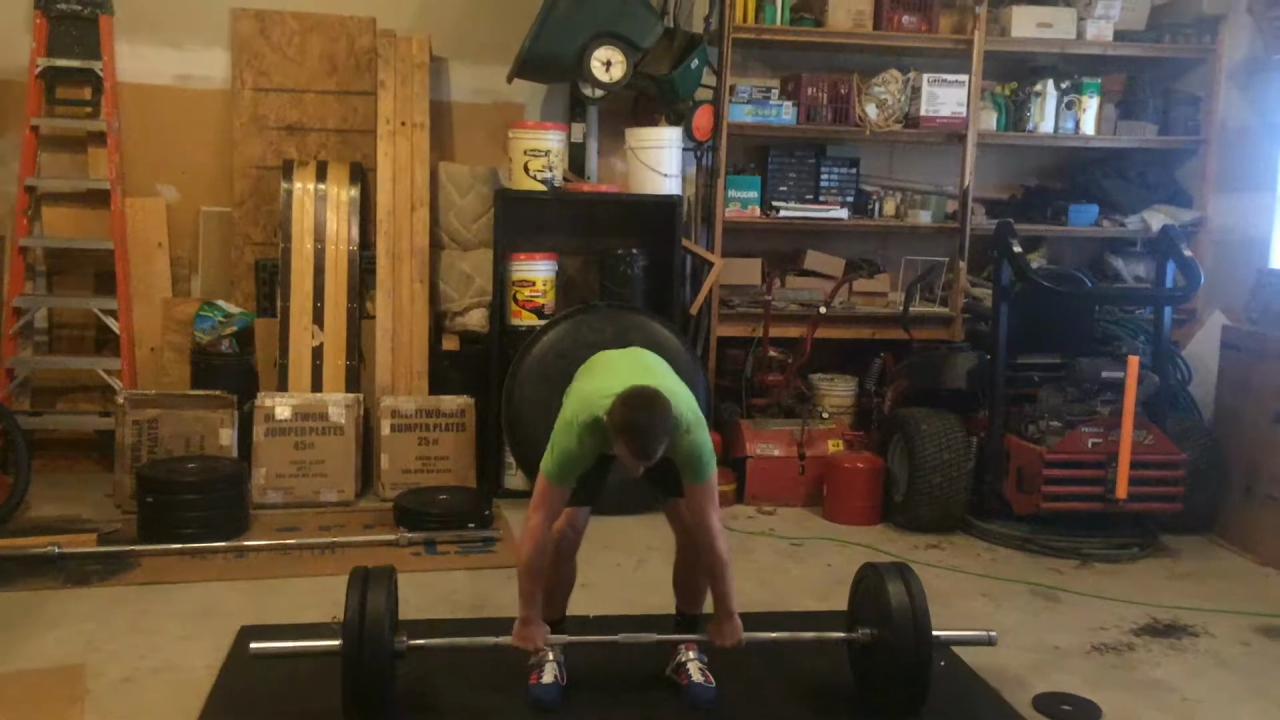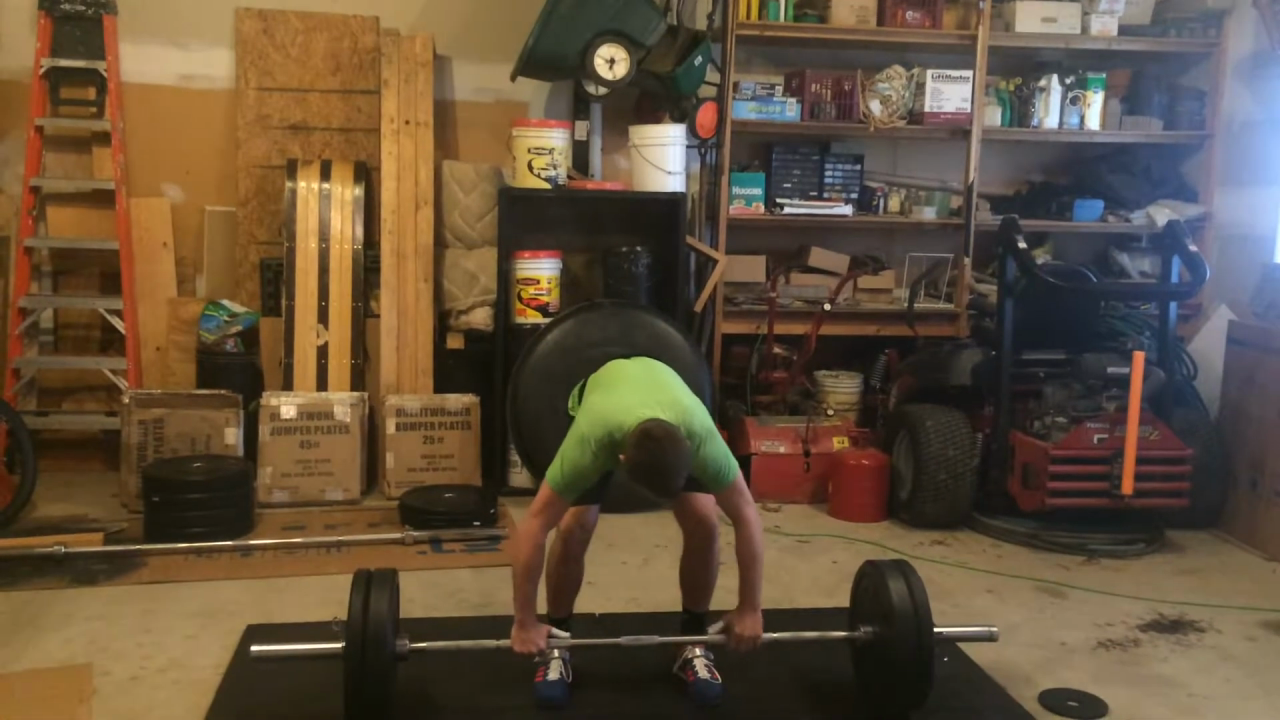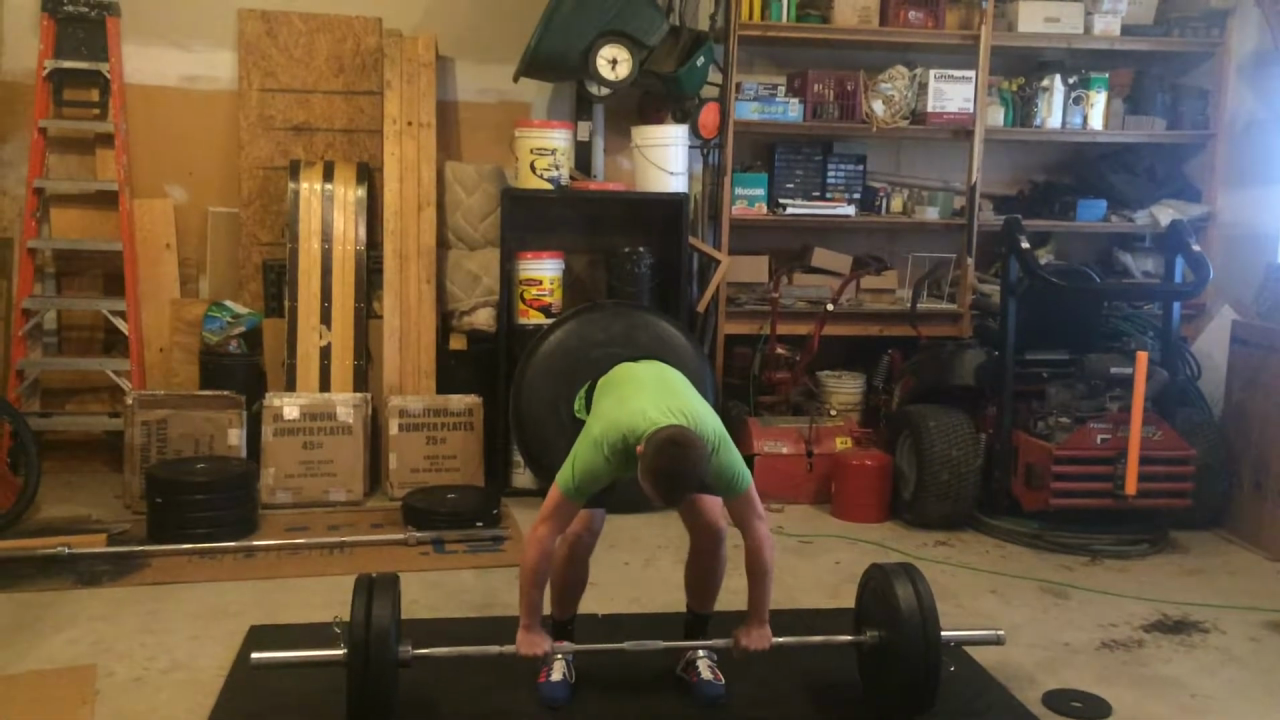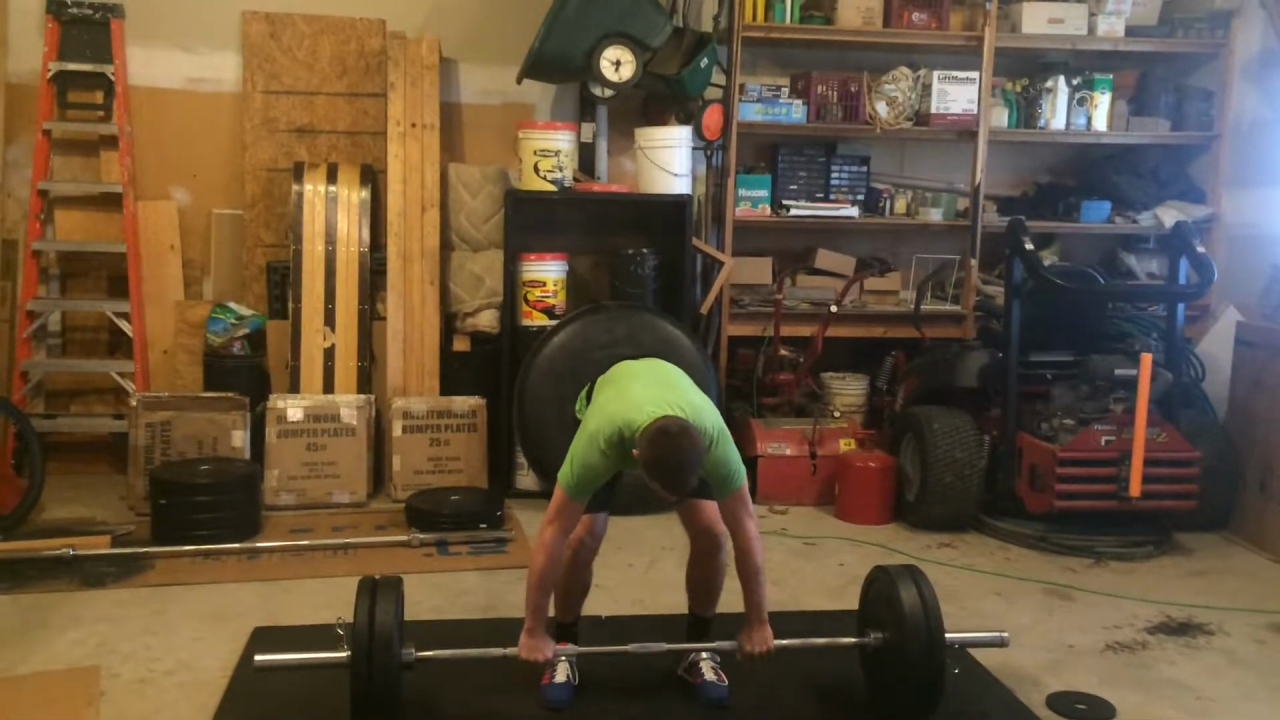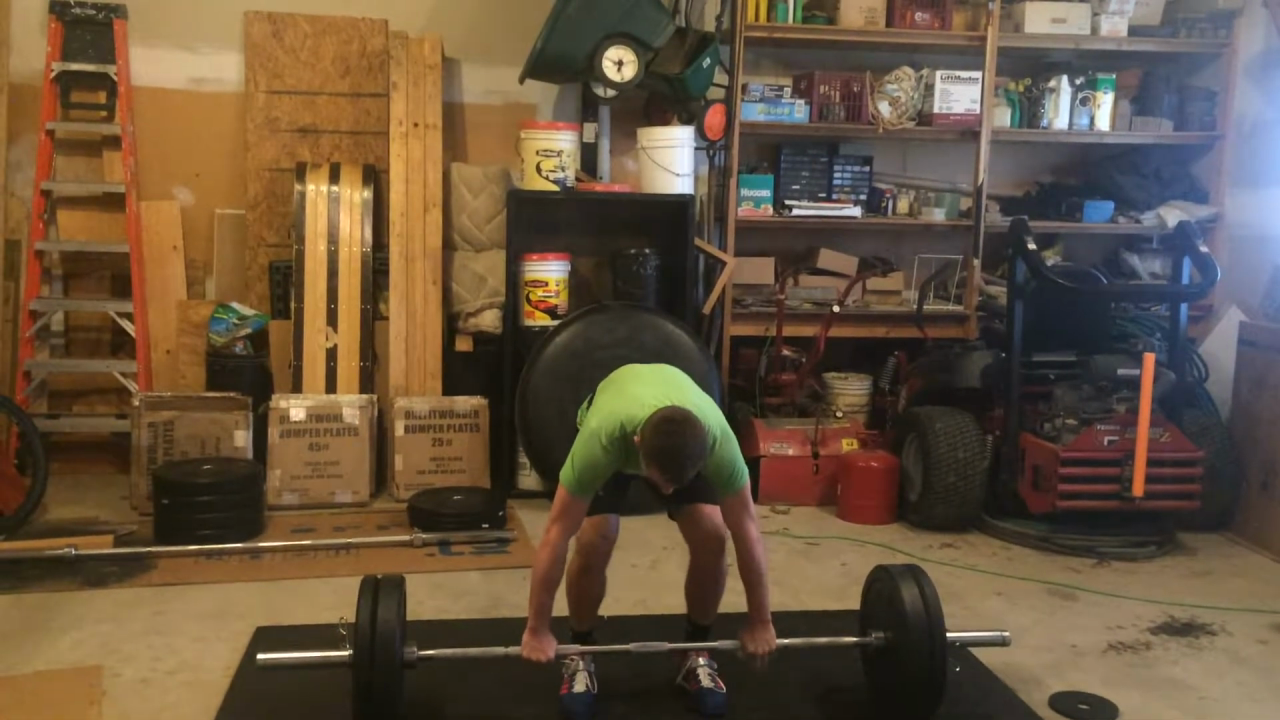
dt=1s
person 1, frame 1
left shoulder: (689, 427)
right shoulder: (578, 425)
left elbow: (708, 525)
right elbow: (539, 520)
left wrist: (726, 615)
right wrist: (529, 618)
right hip: (592, 408)
left knee: (692, 530)
right knee: (563, 533)
left ankle: (686, 649)
right ankle: (551, 651)
person 1, frame 2
left shoulder: (702, 440)
right shoulder: (590, 442)
left elbow: (746, 517)
right elbow: (533, 526)
left wrist: (750, 608)
right wrist: (525, 622)
left knee: (704, 526)
right knee: (572, 531)
left ankle: (694, 644)
right ankle: (557, 647)
person 1, frame 3
left shoulder: (716, 447)
right shoulder: (602, 445)
left elbow: (756, 528)
right elbow: (542, 531)
left wrist: (758, 621)
right wrist: (529, 626)
left knee: (711, 530)
right knee: (577, 535)
left ankle: (696, 646)
right ankle: (560, 645)
person 1, frame 4
left shoulder: (714, 440)
right shoulder: (600, 441)
left elbow: (744, 529)
right elbow: (553, 533)
left wrist: (757, 623)
right wrist: (534, 630)
left knee: (711, 535)
right knee: (581, 540)
left ankle: (698, 648)
right ankle: (564, 649)
person 1, frame 5
left shoulder: (718, 440)
right shoulder: (600, 439)
left elbow: (745, 530)
right elbow: (557, 533)
left wrist: (760, 621)
right wrist: (537, 629)
left hip: (687, 442)
right hip: (612, 425)
left knee: (711, 541)
right knee: (593, 545)
left ankle: (696, 654)
right ankle: (581, 655)
